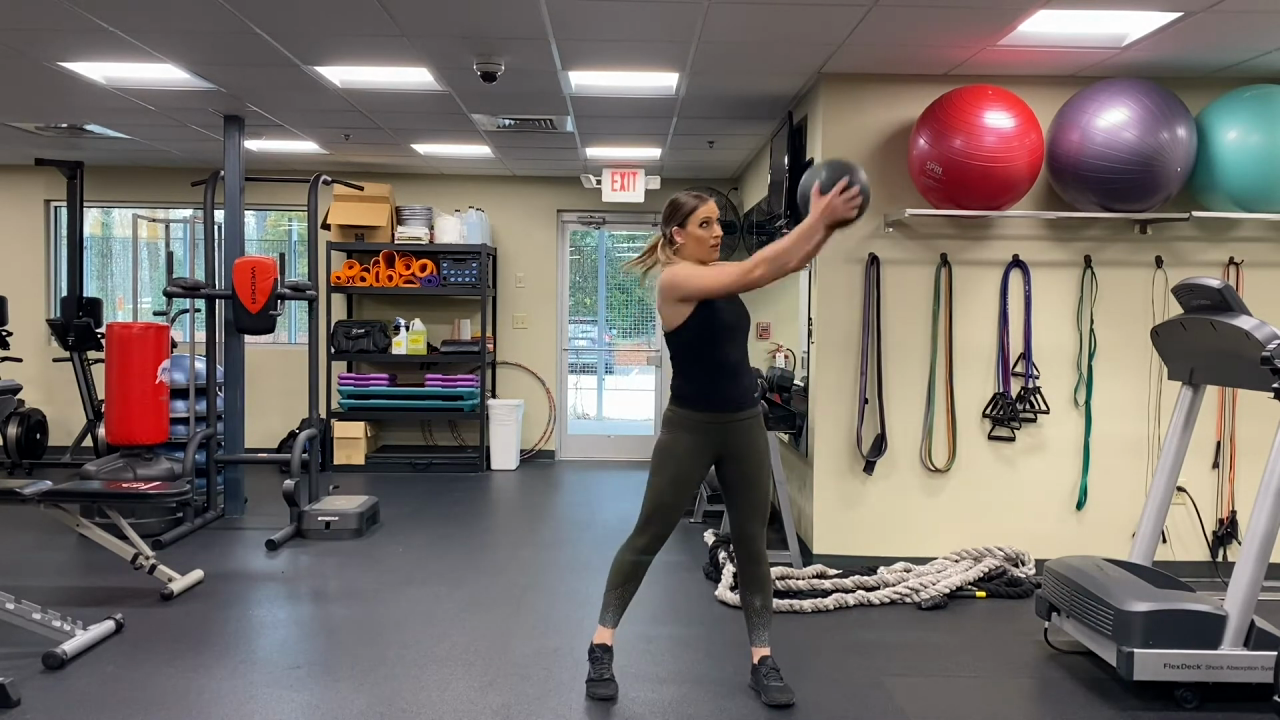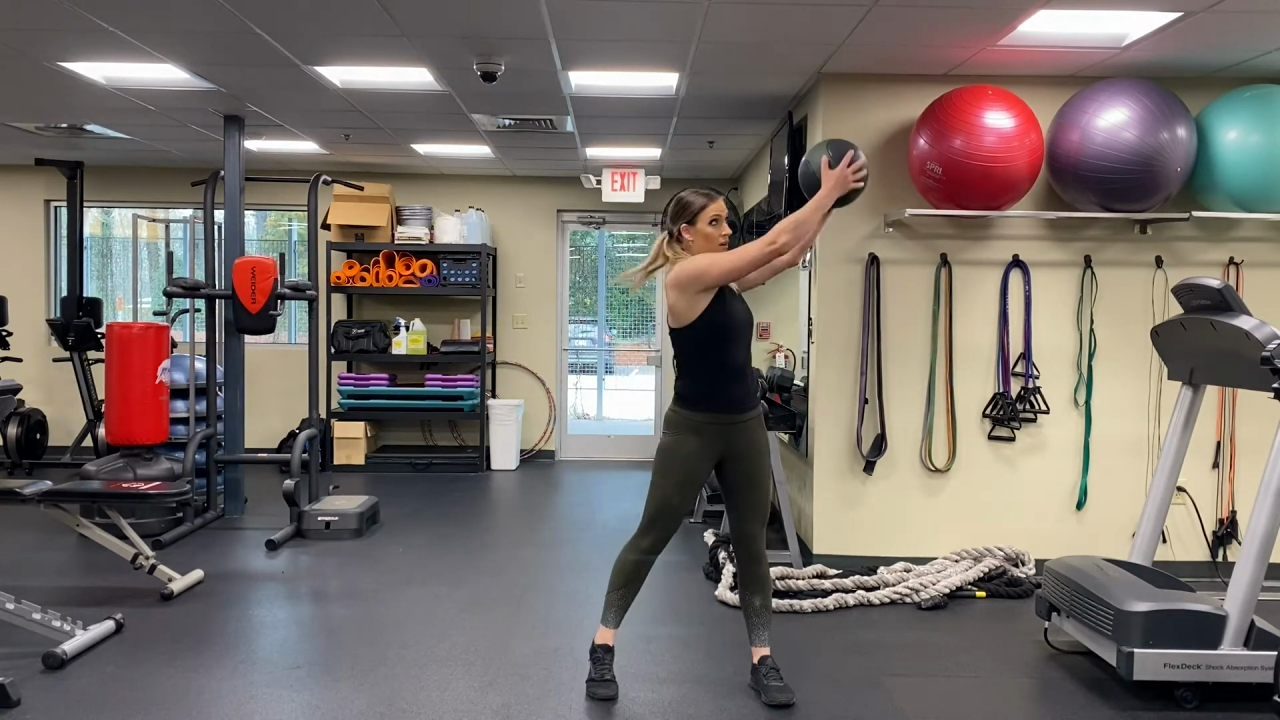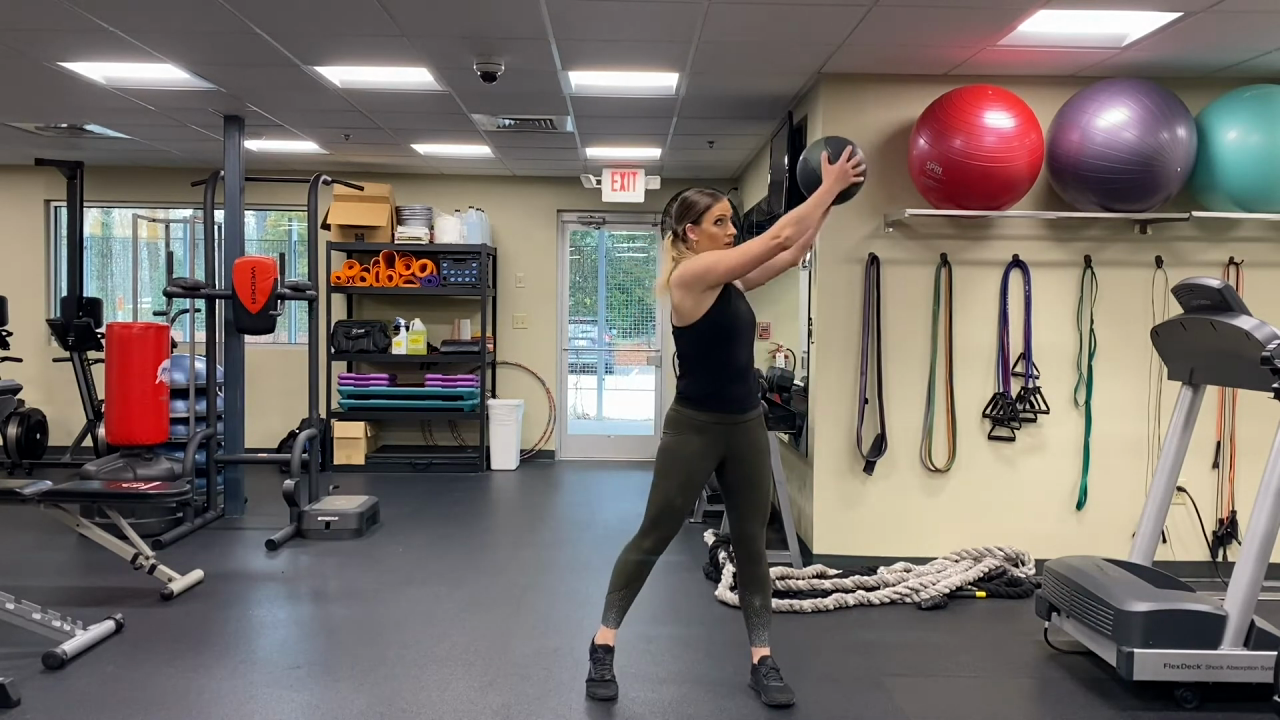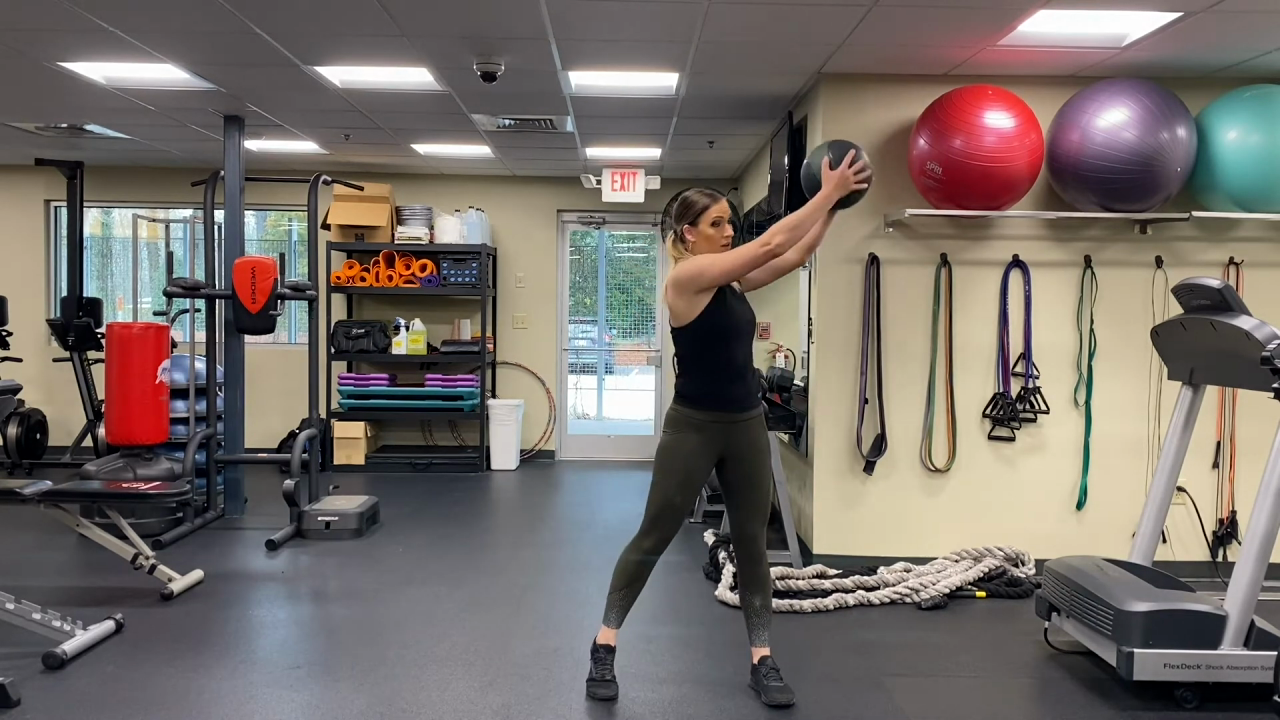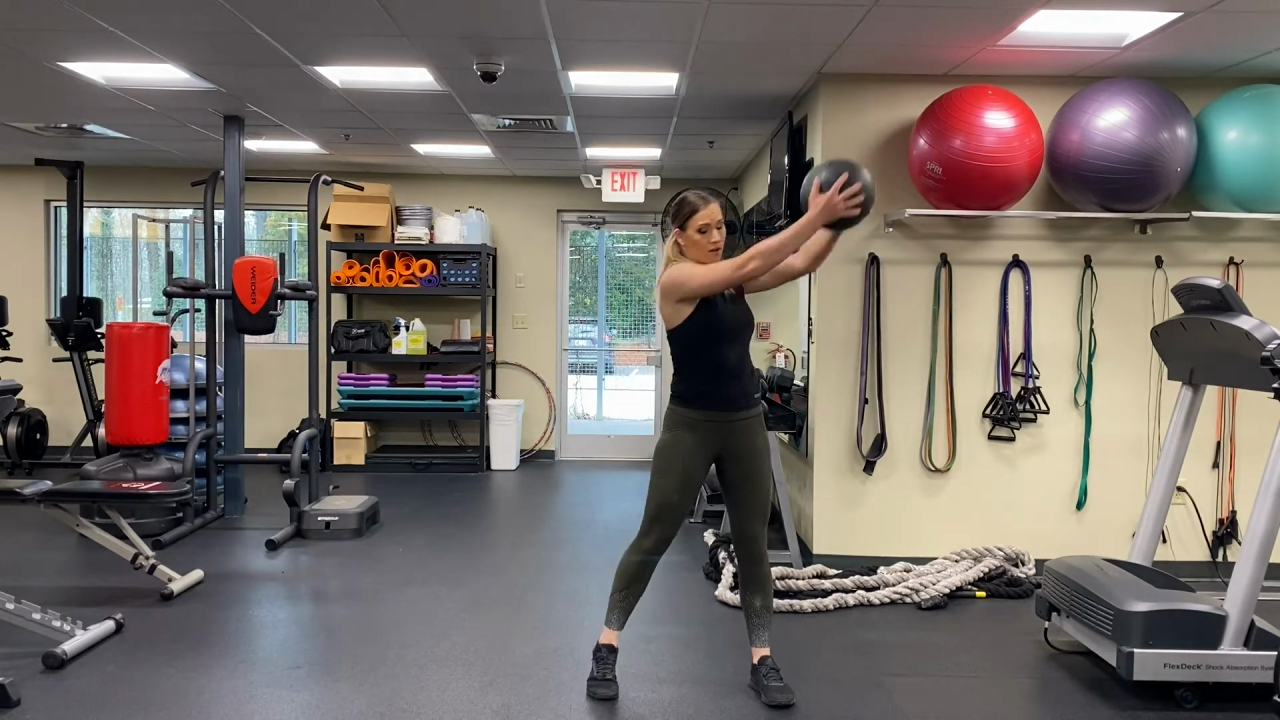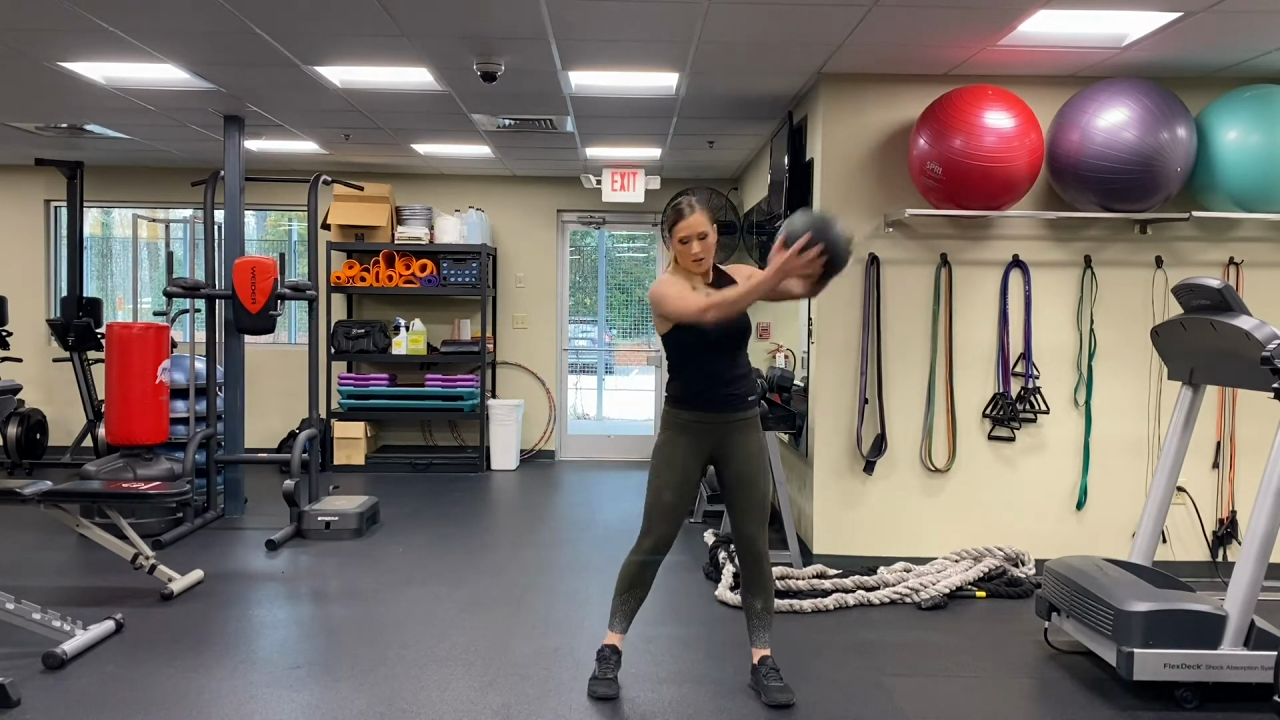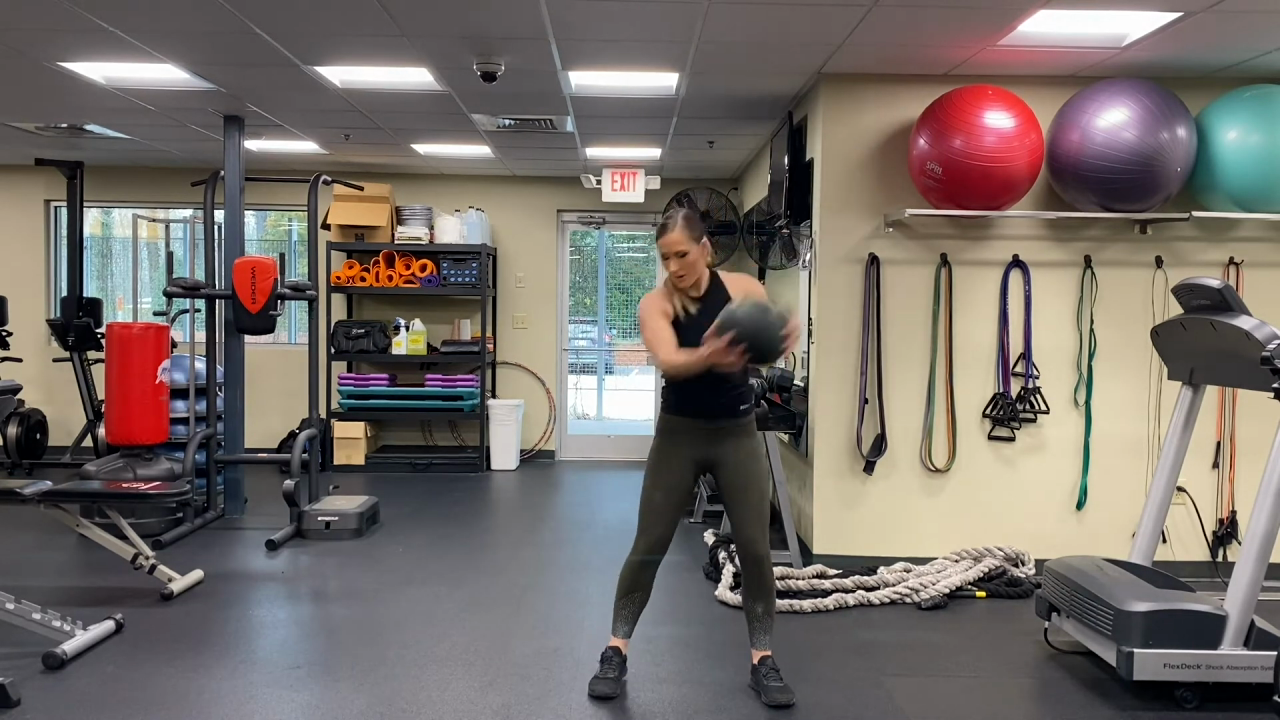
dt=0.1s
person 1, frame 1
left shoulder: (727, 271)
right shoulder: (676, 279)
left elbow: (789, 260)
right elbow: (753, 271)
left wrist: (828, 222)
right wrist: (816, 217)
left hip: (744, 425)
right hip: (690, 426)
left knee: (752, 544)
right knee: (648, 537)
left ankle: (762, 660)
right ankle: (601, 645)
person 1, frame 2
left shoulder: (725, 276)
right shoulder: (687, 275)
left elbow: (790, 252)
right elbow: (773, 242)
left wrist: (830, 200)
right wrist: (828, 192)
left hip: (746, 426)
right hip: (693, 429)
left knee: (752, 544)
right knee: (651, 538)
left ankle: (762, 658)
right ankle: (603, 644)
person 1, frame 3
left shoulder: (728, 276)
right shoulder: (692, 274)
left elbow: (790, 251)
right elbow: (776, 237)
left wrist: (830, 196)
right wrist: (829, 186)
left hip: (746, 426)
right hip: (695, 428)
left knee: (752, 545)
right knee: (653, 539)
left ankle: (762, 659)
right ankle: (603, 644)
person 1, frame 4
left shoulder: (730, 273)
right shoulder: (687, 274)
left elbow: (791, 256)
right elbow: (768, 245)
left wrist: (831, 202)
right wrist: (826, 197)
left hip: (746, 425)
right hip: (693, 426)
left knee: (751, 542)
right knee: (653, 538)
left ankle: (761, 658)
right ankle: (604, 647)
person 1, frame 5
left shoulder: (730, 279)
right shoulder: (677, 280)
left elbow: (800, 263)
right elbow: (750, 261)
left wrist: (834, 223)
right wrist: (814, 216)
left hip: (745, 424)
right hip: (691, 426)
left knee: (753, 543)
right knee: (652, 540)
left ankle: (762, 659)
right ankle: (607, 647)
person 1, frame 6
left shoulder: (738, 274)
right shoulder: (664, 290)
left elbow: (798, 290)
right elbow: (713, 309)
left wrist: (812, 270)
right wrist: (770, 271)
left hip: (741, 425)
right hip: (685, 426)
left knee: (754, 546)
right knee: (653, 544)
left ankle: (762, 659)
right ankle: (611, 648)
person 1, frame 7
left shoulder: (741, 287)
right shoulder: (656, 305)
left elbow: (778, 328)
right elbow: (668, 362)
left wrist: (780, 335)
right wrist: (705, 357)
left hip: (737, 433)
right hip: (679, 434)
left knee: (755, 549)
right knee: (649, 547)
left ankle: (763, 659)
right ankle: (616, 651)
